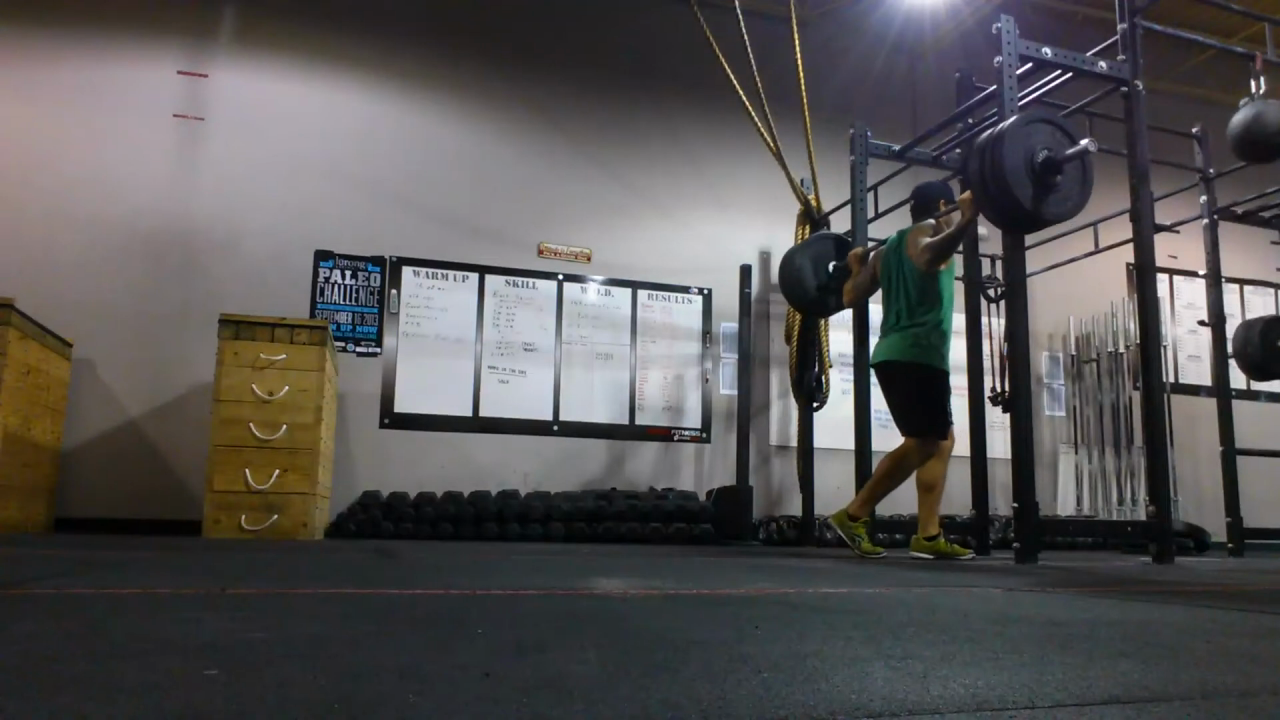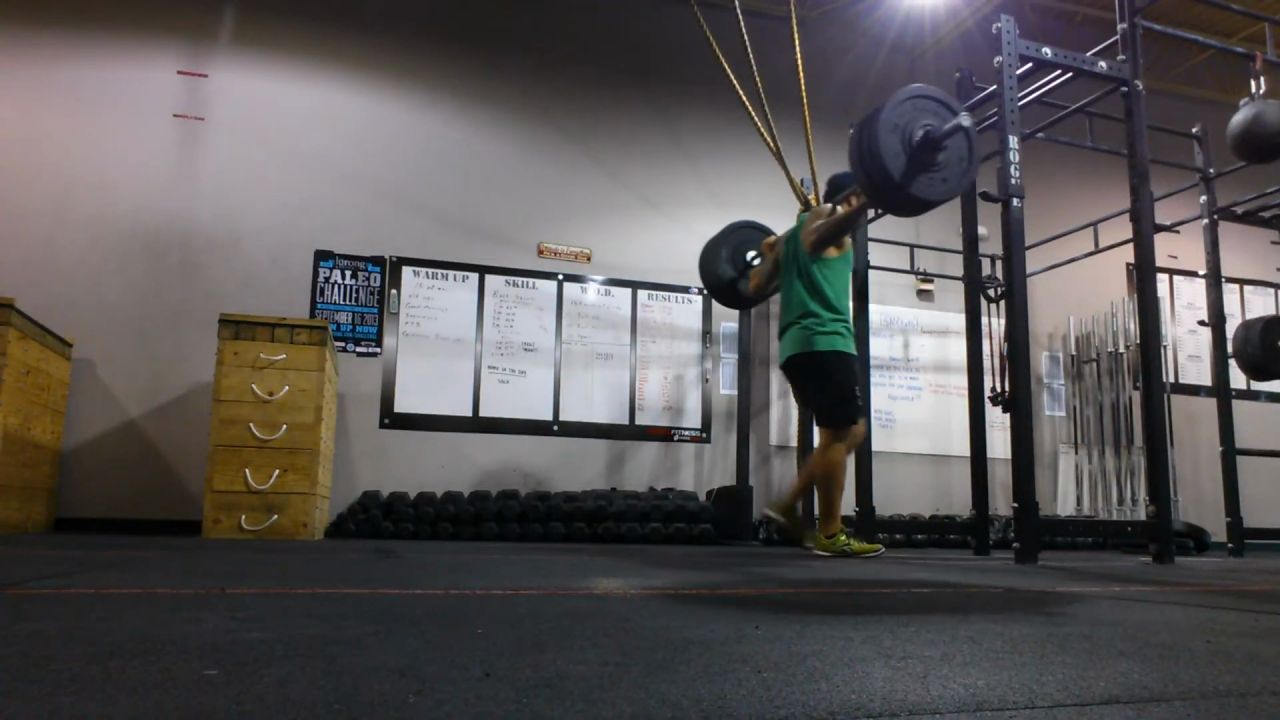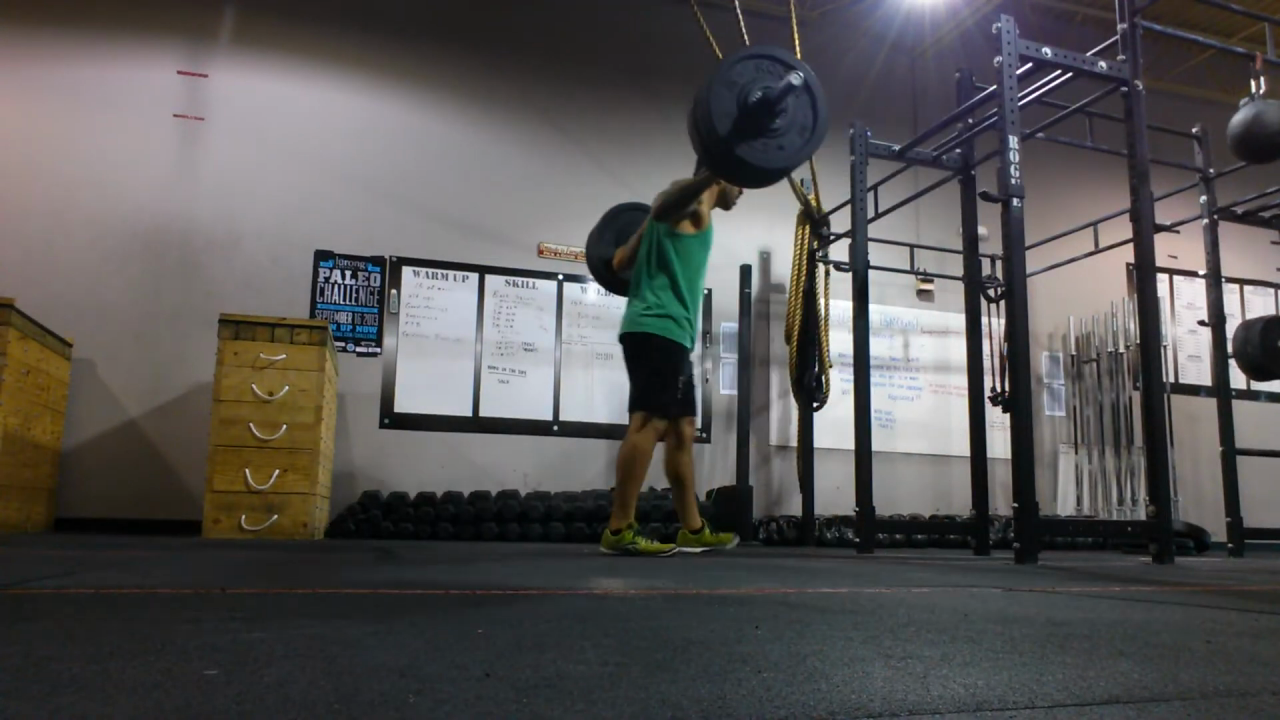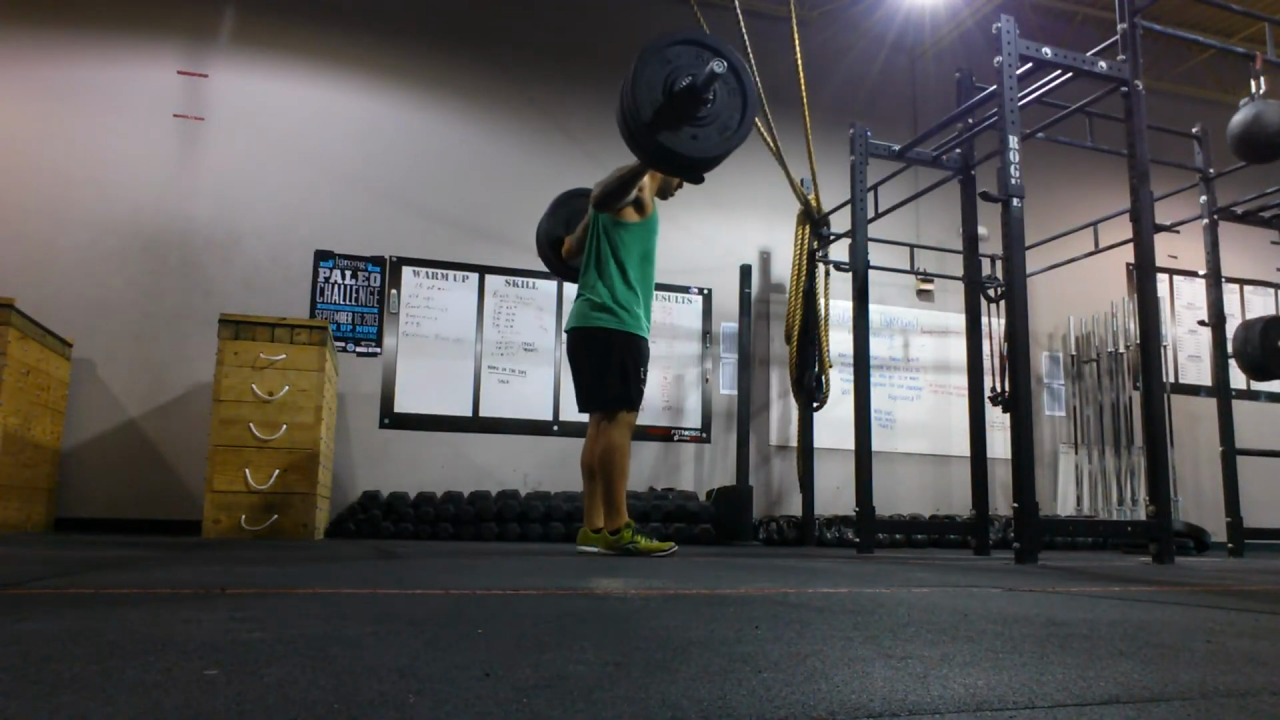
dt=1s
person 1, frame 1
left shoulder: (887, 250)
right shoulder: (931, 229)
left elbow: (851, 296)
right elbow: (928, 257)
left wrist: (857, 266)
right wrist: (967, 218)
left hip: (894, 354)
right hip: (917, 354)
left knee: (941, 443)
right knee: (922, 444)
left ankle: (928, 535)
right ankle: (853, 514)
person 1, frame 2
left shoulder: (790, 235)
right shoulder: (826, 216)
left elbow: (757, 286)
right elbow: (817, 238)
left wrist: (770, 254)
right wrist: (864, 203)
left hip: (799, 346)
right hip: (824, 343)
left knee: (851, 430)
right knee: (837, 435)
left ankle: (788, 504)
right ankle: (829, 533)
person 1, frame 3
left shoulder: (680, 211)
right shoulder: (693, 200)
left elbow: (621, 262)
right elbow: (663, 206)
left wrist: (640, 235)
right wrist: (714, 173)
left hip: (654, 329)
right hip: (661, 328)
left knee: (682, 430)
right knee: (650, 423)
left ankle: (693, 528)
right ankle: (619, 530)
person 1, frame 4
left shoulder: (623, 196)
right shoulder: (638, 187)
left elbow: (570, 250)
right elbow: (601, 196)
left wrist: (587, 222)
left hip: (592, 323)
right hip: (613, 323)
left knee: (603, 421)
right knee: (619, 419)
left ankle: (594, 528)
right ankle: (618, 529)
